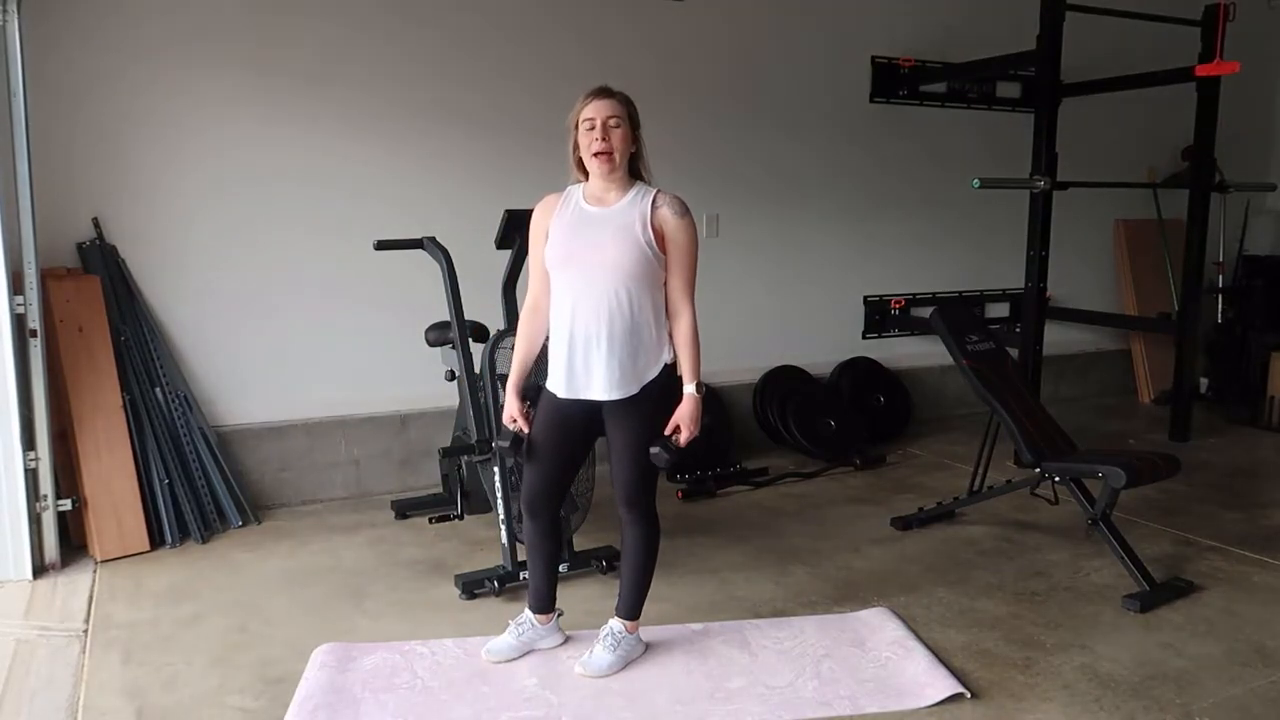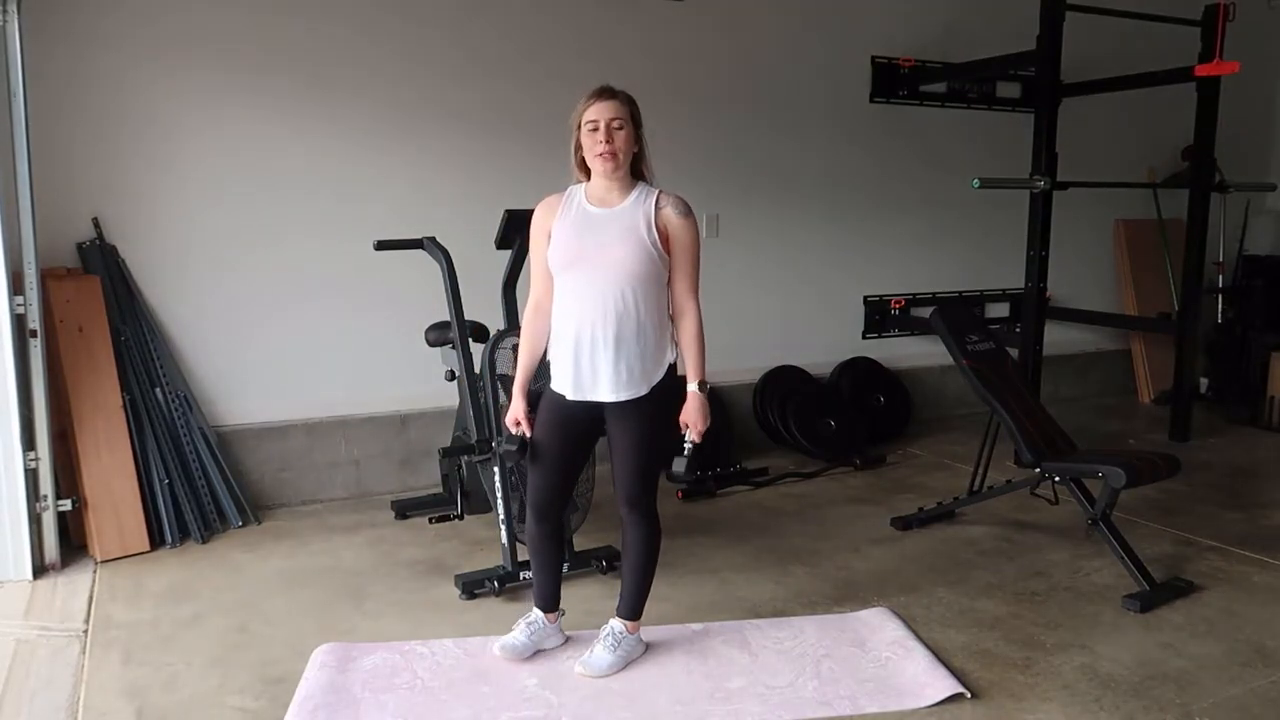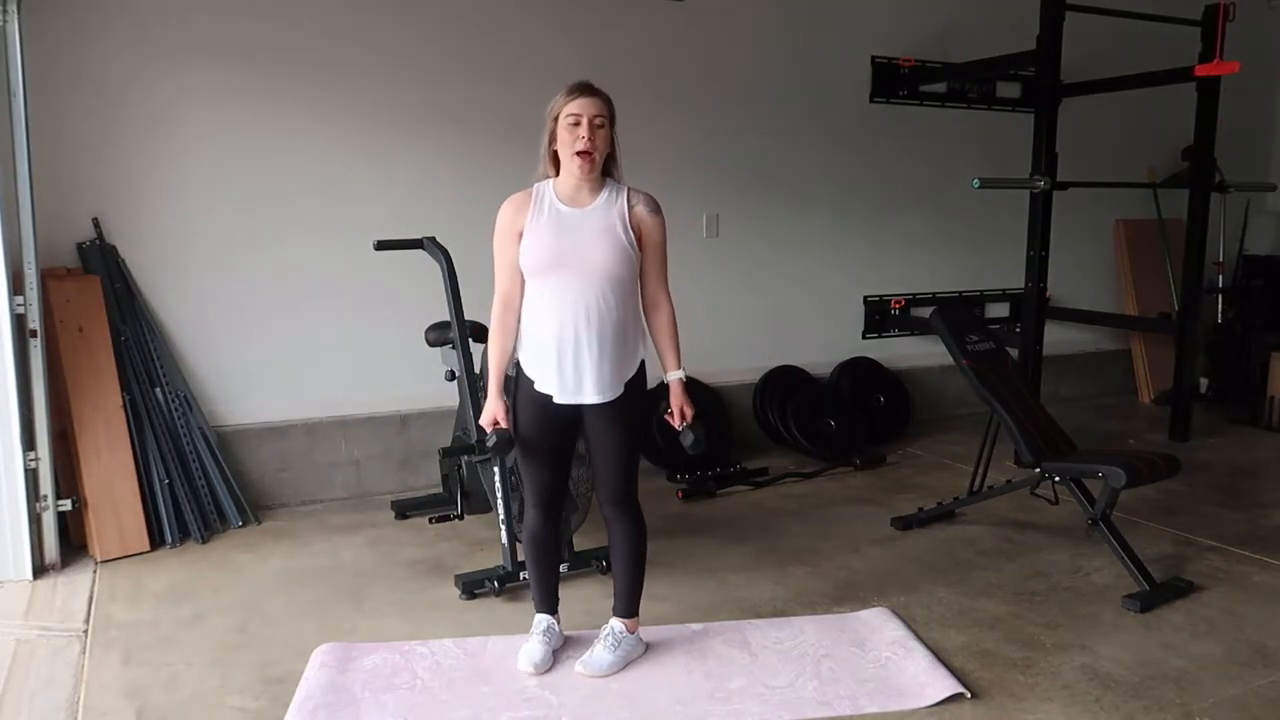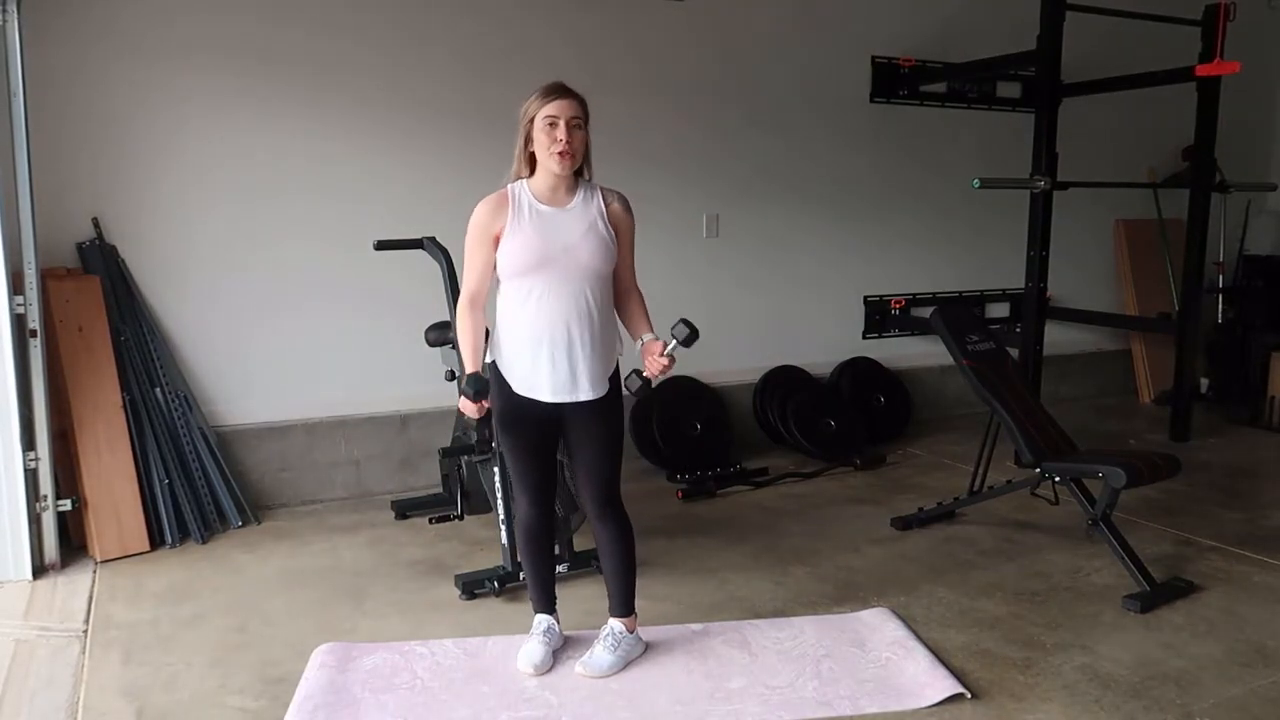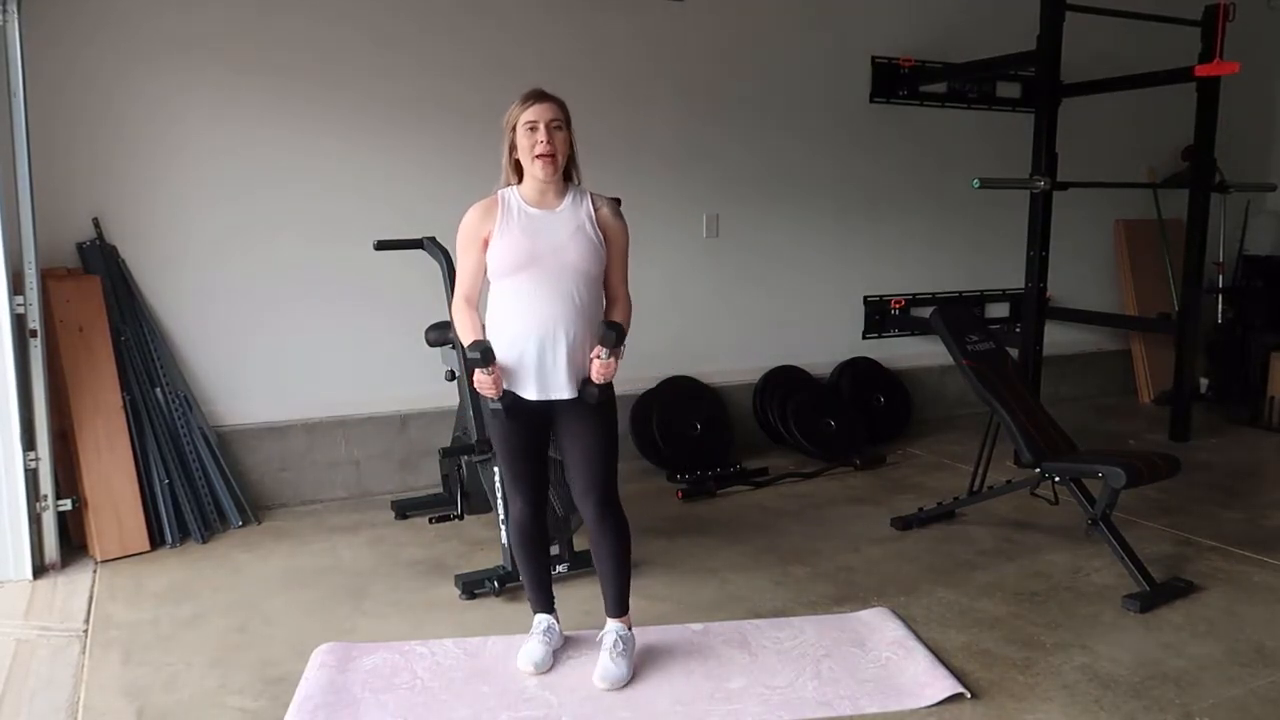
dt=0.5s
person 1, frame 1
left shoulder: (663, 212)
right shoulder: (551, 211)
left elbow: (681, 310)
right elbow: (536, 305)
left wrist: (691, 390)
right wrist: (513, 388)
left hip: (640, 387)
right hip: (566, 385)
left knee: (635, 505)
right knee: (536, 499)
left ankle: (625, 630)
right ankle: (541, 619)
person 1, frame 2
left shoulder: (667, 213)
right shoulder: (553, 212)
left elbow: (684, 307)
right elbow: (539, 306)
left wrist: (695, 389)
right wrist: (518, 390)
left hip: (641, 388)
right hip: (568, 386)
left knee: (636, 505)
right knee: (541, 502)
left ankle: (626, 629)
right ankle: (543, 617)
person 1, frame 3
left shoulder: (638, 210)
right shoulder: (520, 209)
left elbow: (656, 300)
right elbow: (506, 303)
left wrist: (675, 378)
right wrist: (495, 390)
left hip: (615, 386)
right hip: (541, 385)
left knee: (619, 503)
right knee: (540, 506)
left ankle: (625, 628)
right ankle: (546, 621)
person 1, frame 4
left shoulder: (611, 209)
right shoulder: (496, 210)
right elbow: (470, 301)
left wrist: (648, 341)
right wrist: (473, 375)
left hip: (594, 385)
right hip: (519, 388)
left knee: (602, 502)
right knee: (532, 505)
left ankle: (624, 627)
right ankle: (545, 621)
person 1, frame 5
left shoulder: (602, 213)
right shoulder: (486, 216)
left elbow: (618, 298)
right elbow: (464, 301)
left wrist: (610, 348)
right wrist: (479, 358)
left hip: (583, 388)
right hip: (511, 389)
left knee: (599, 504)
right knee: (525, 506)
left ankle: (618, 627)
right ankle: (545, 620)
